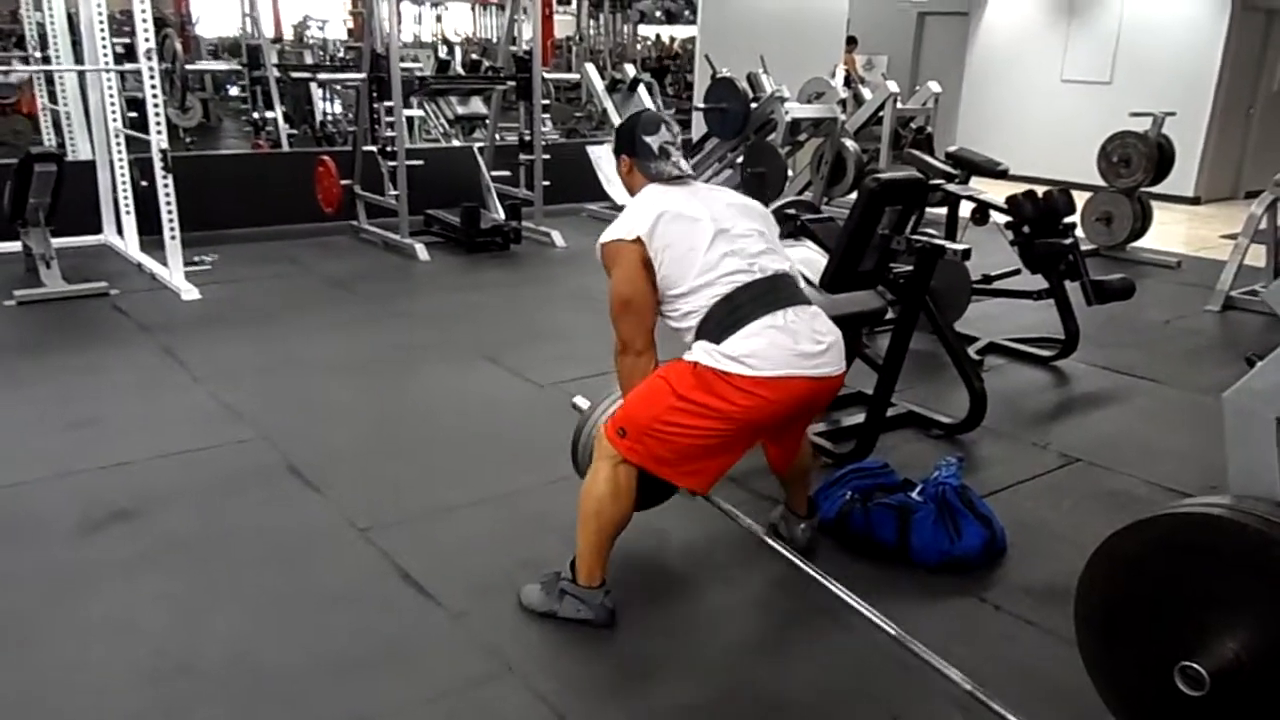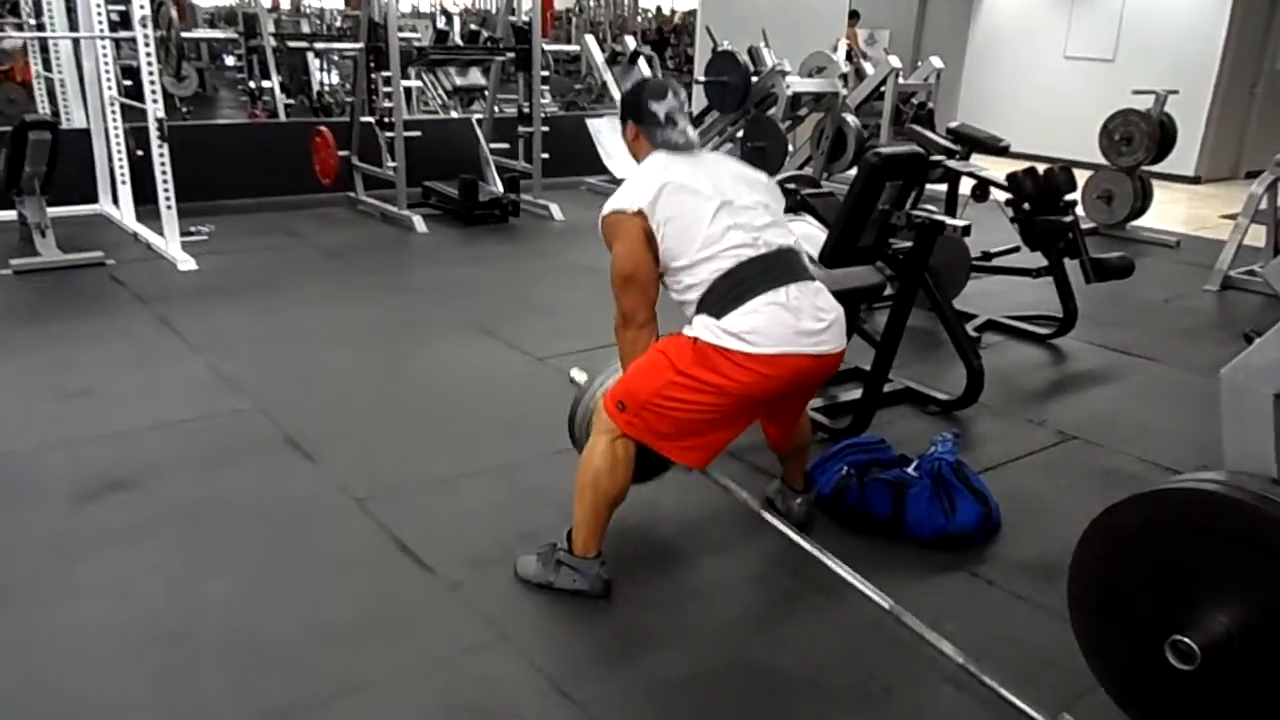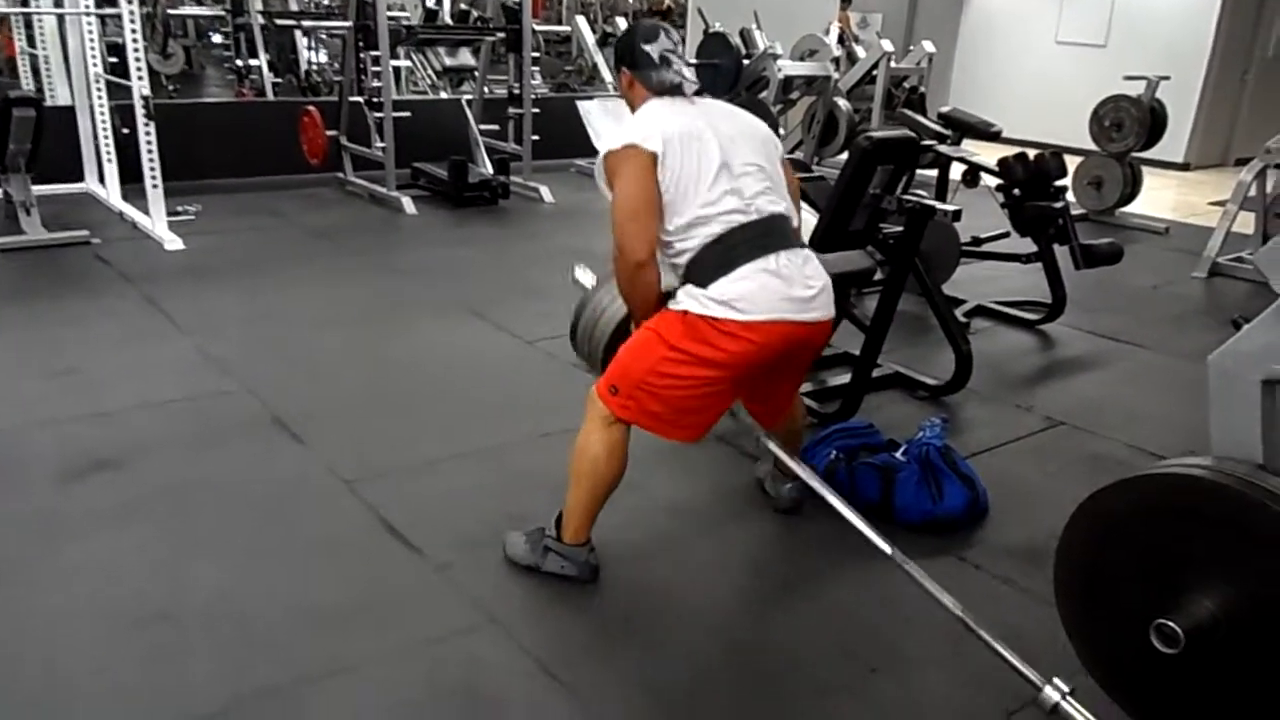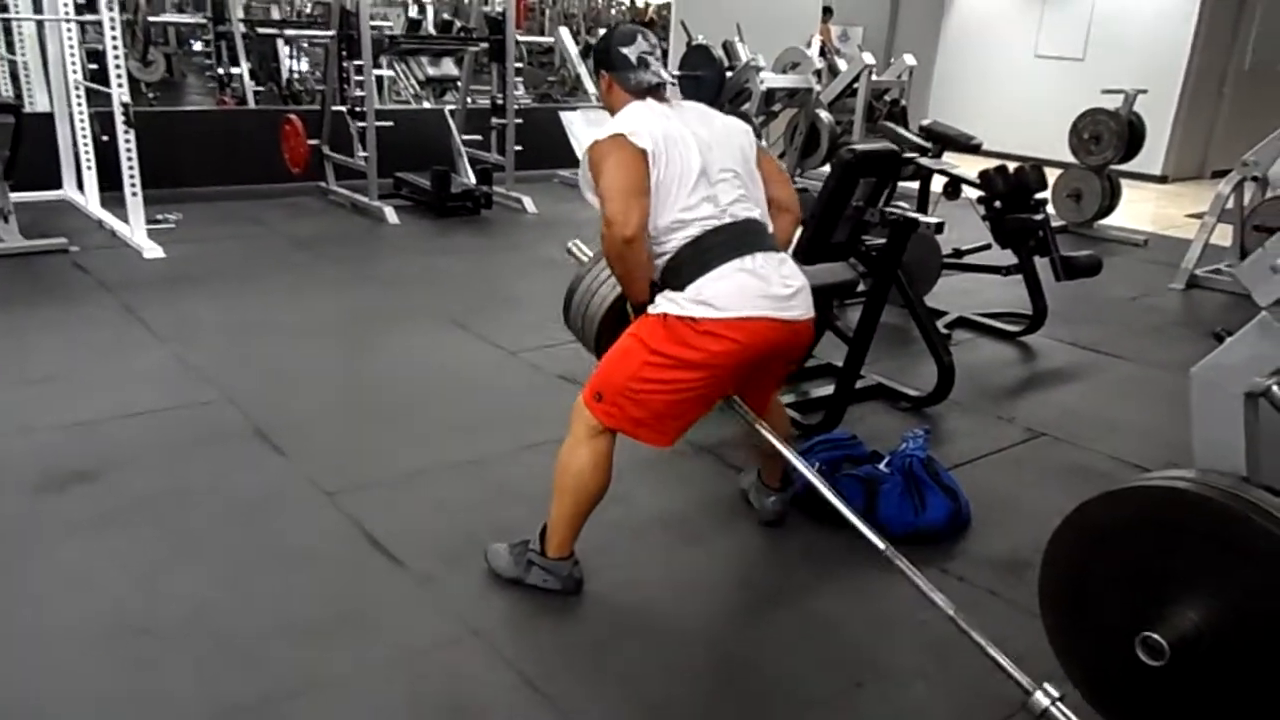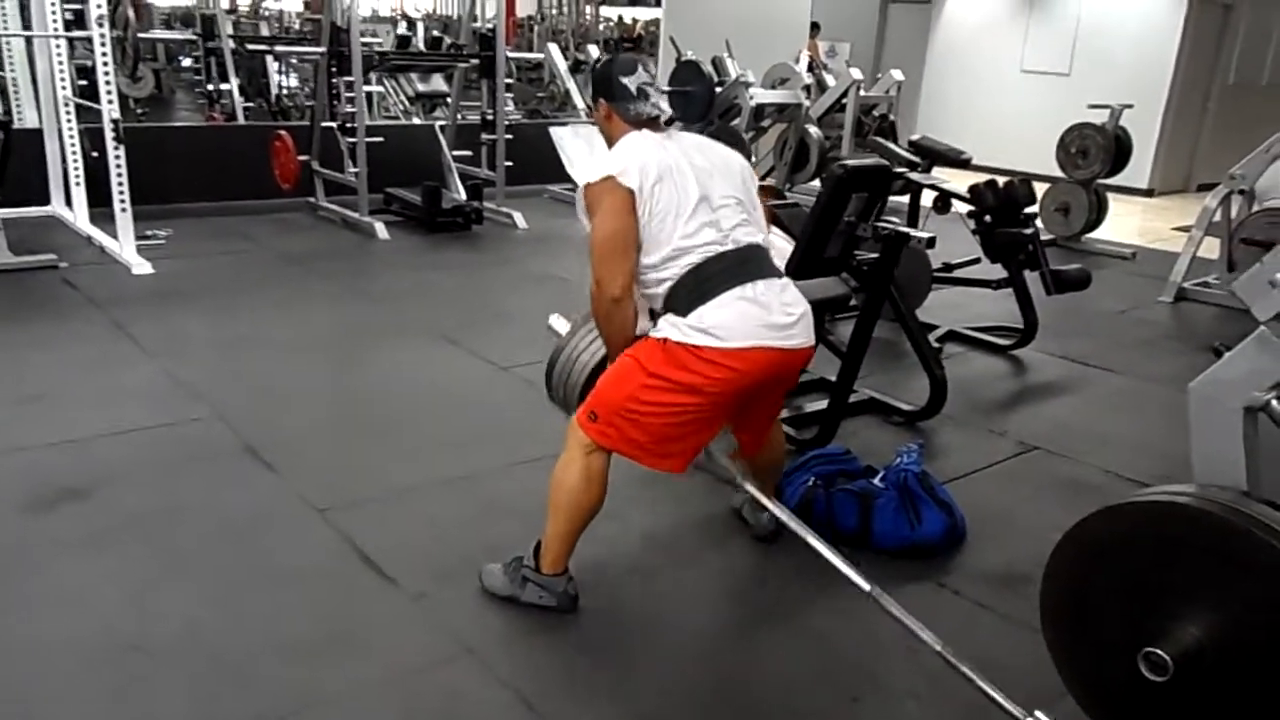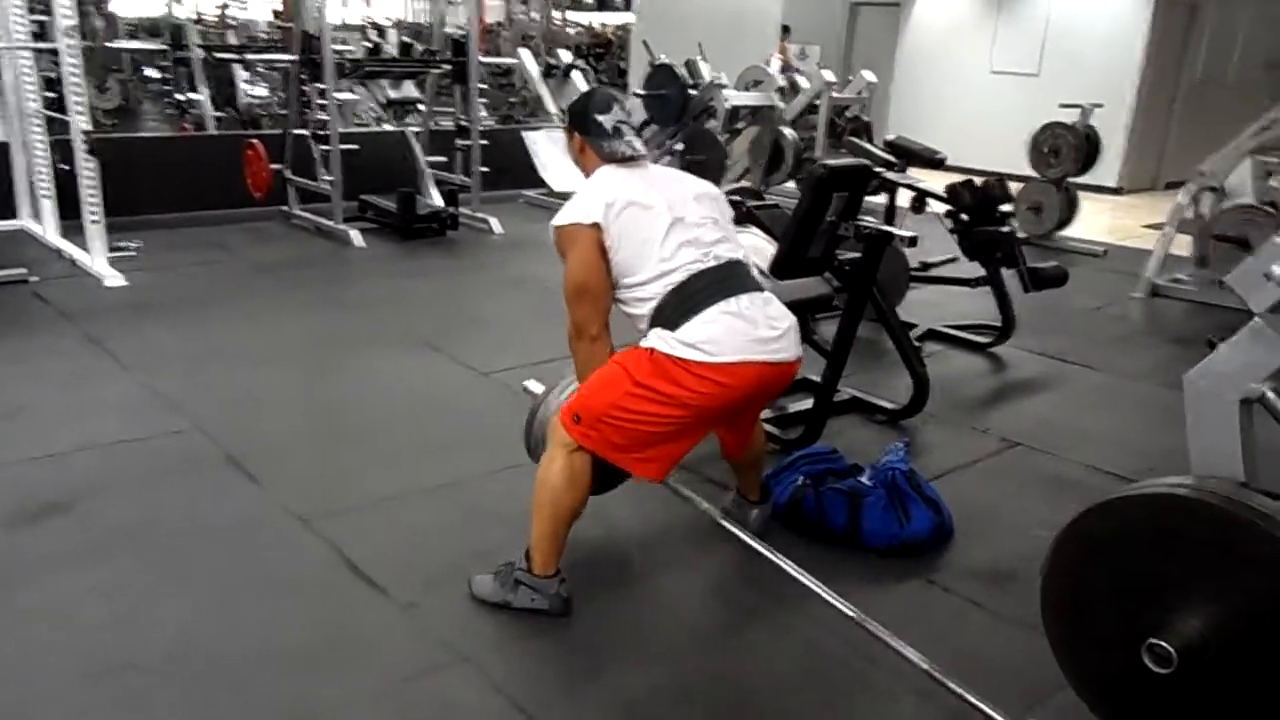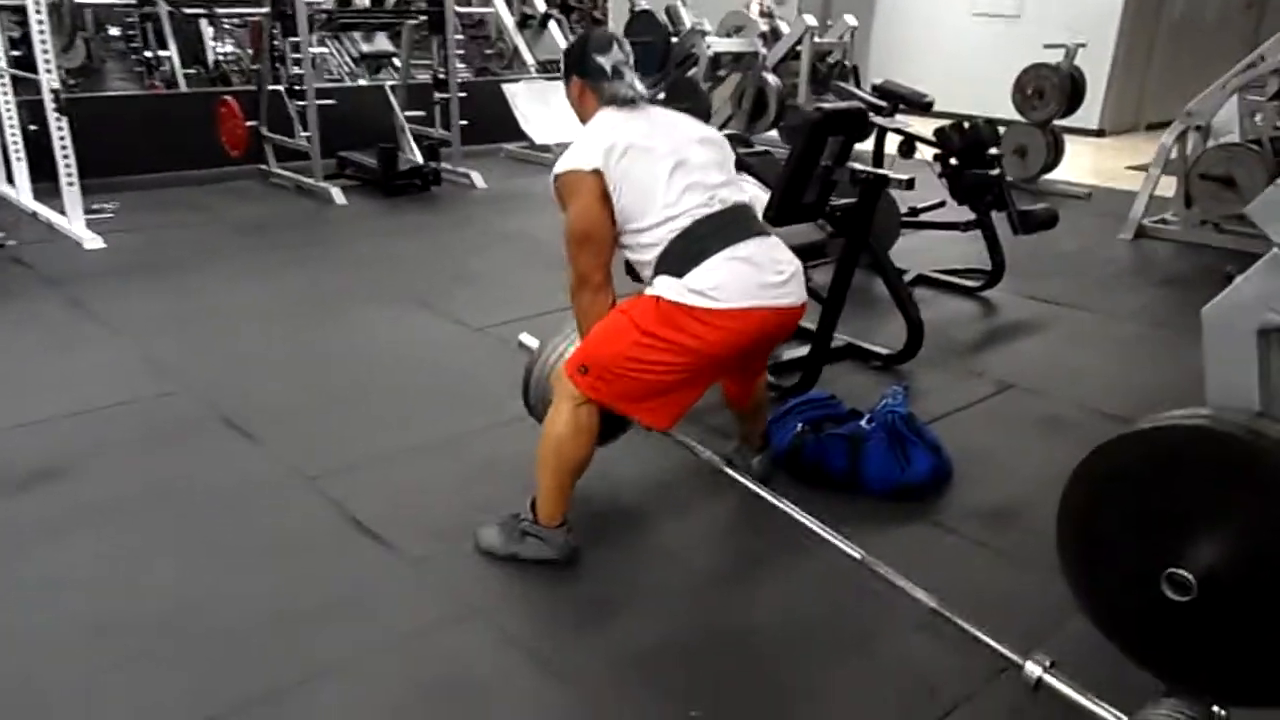
dt=0.3s
person 1, frame 1
left shoulder: (627, 231)
right shoulder: (738, 202)
left elbow: (636, 348)
left wrist: (648, 433)
left hip: (749, 364)
right hip: (824, 354)
left knee: (614, 448)
right knee: (784, 423)
left ankle: (584, 591)
right ankle: (798, 520)
person 1, frame 2
left shoulder: (630, 202)
right shoulder: (744, 172)
left elbow: (636, 321)
left wrist: (647, 402)
left hip: (749, 337)
right hip: (825, 331)
left knee: (613, 422)
right knee: (782, 397)
left ankle: (580, 562)
right ankle: (795, 495)
person 1, frame 3
left shoulder: (635, 140)
right shoulder: (747, 120)
left elbow: (636, 255)
left wrist: (648, 322)
left hip: (733, 309)
right hip: (812, 298)
left knee: (608, 408)
right knee: (776, 391)
left ankle: (568, 547)
right ankle: (785, 480)
person 1, frame 4
left shoulder: (617, 138)
right shoulder: (728, 124)
left elbow: (625, 231)
right elbow: (787, 208)
left wrist: (641, 304)
left hip: (713, 312)
right hip: (791, 302)
left knee: (593, 419)
right knee: (759, 395)
left ankle: (552, 559)
right ankle: (772, 490)
person 1, frame 5
left shoulder: (614, 174)
right shoulder: (724, 155)
left elbow: (614, 291)
left wrist: (626, 367)
left hip: (718, 336)
right hip: (792, 326)
left knee: (588, 435)
right knee: (755, 414)
left ankle: (546, 576)
right ankle: (763, 507)
person 1, frame 6
left shoulder: (582, 212)
right shoulder: (694, 184)
left elbow: (590, 333)
left wrist: (605, 407)
left hip: (706, 351)
right hip: (779, 340)
left knee: (569, 436)
right knee: (736, 410)
left ankle: (538, 580)
right ankle: (751, 505)
person 1, frame 7
left shoulder: (583, 158)
right shoulder: (692, 126)
left elbow: (591, 284)
left wrist: (602, 361)
left hip: (711, 297)
right hip: (784, 284)
left knee: (574, 389)
right knee: (740, 360)
left ankle: (544, 530)
right ankle: (754, 452)
